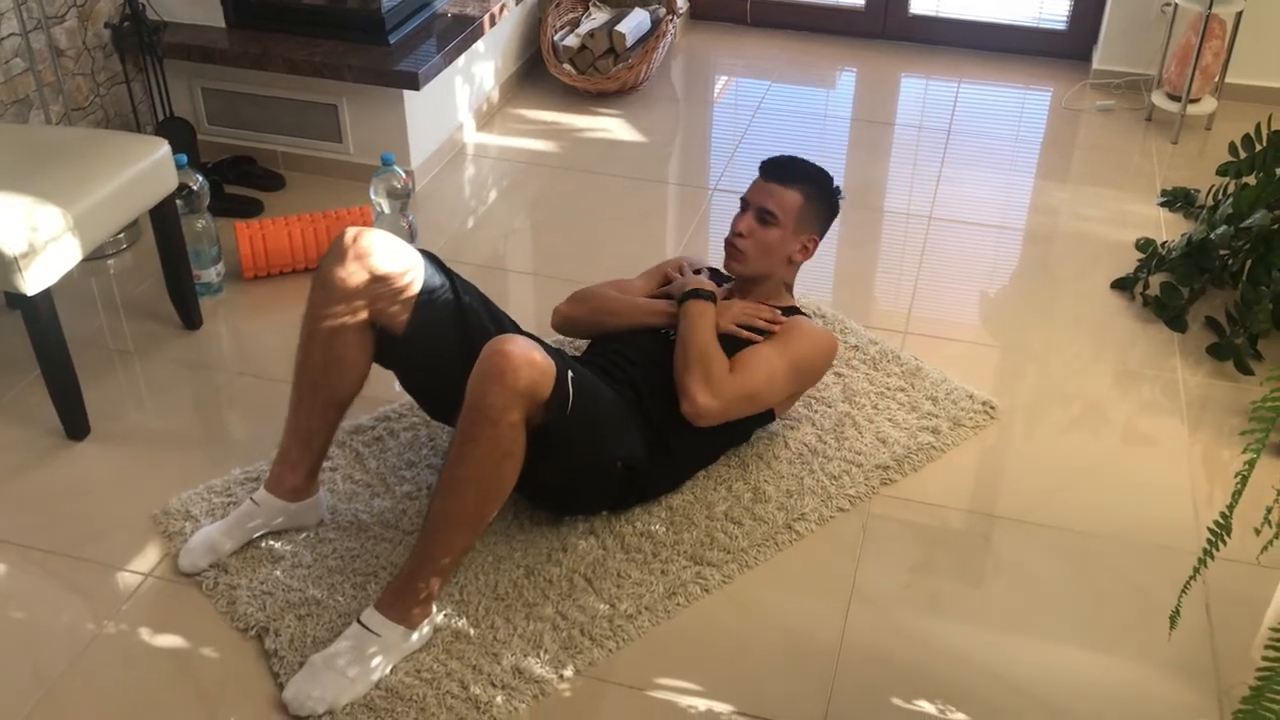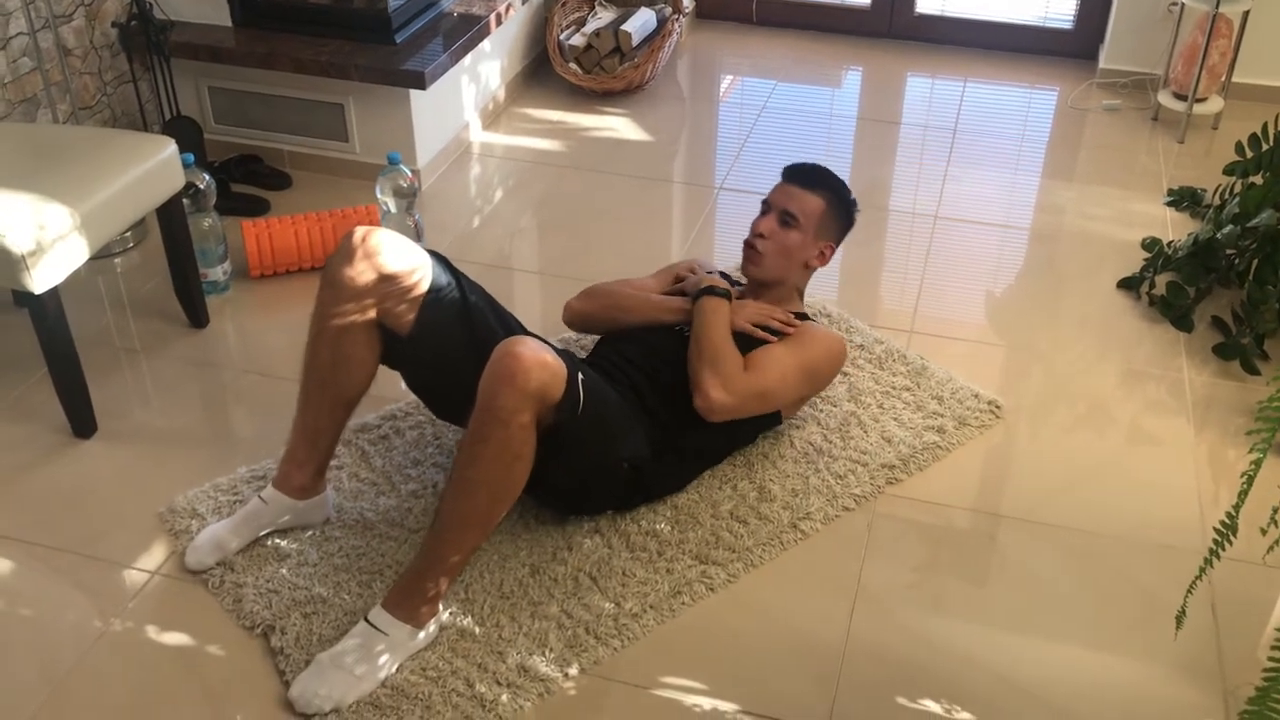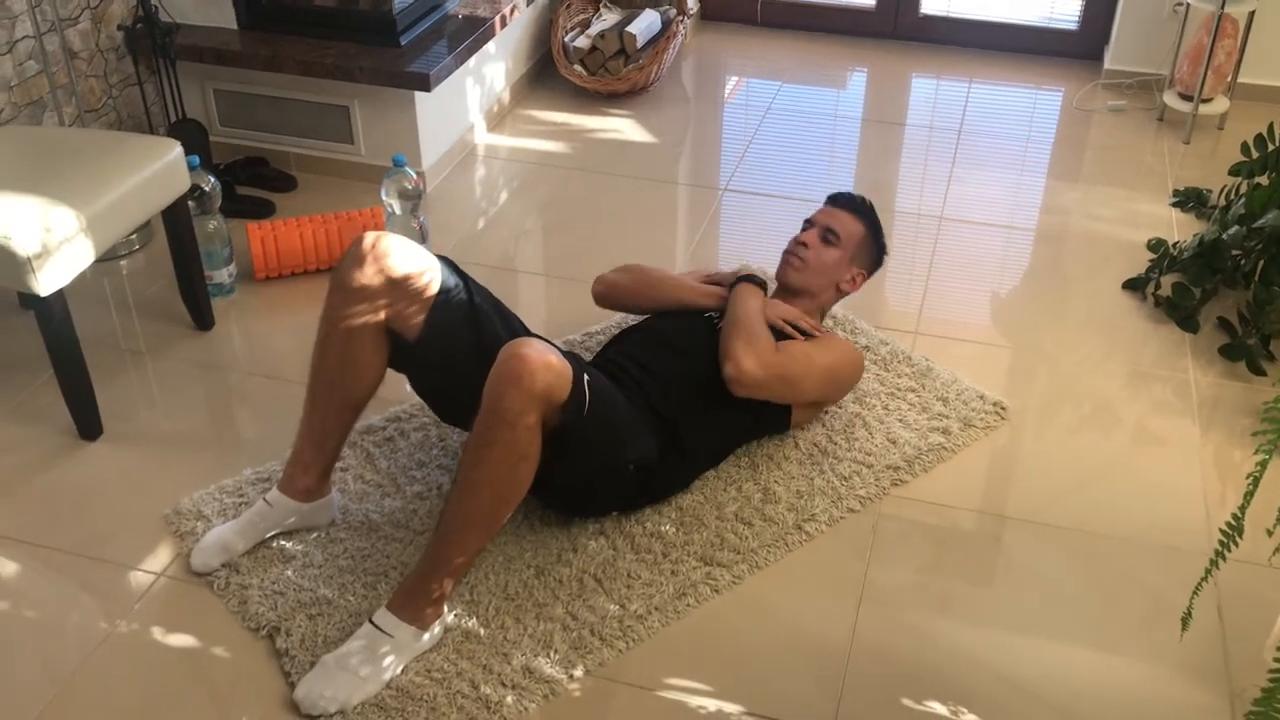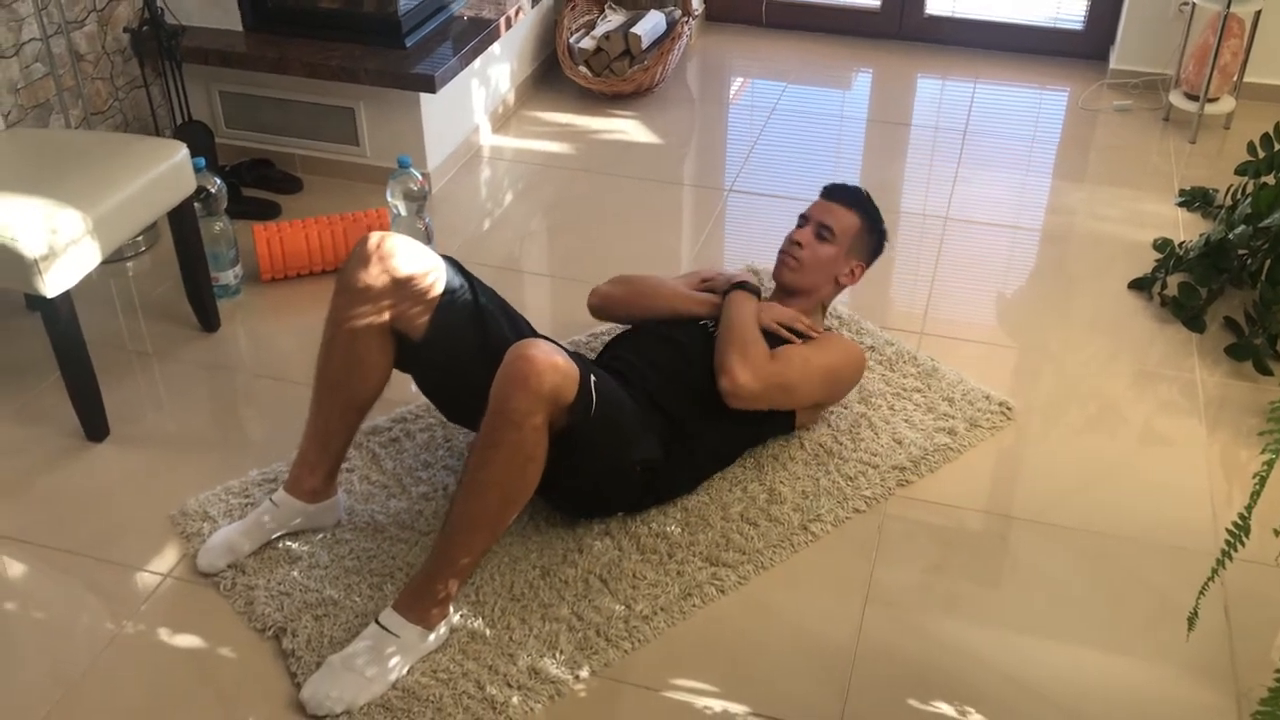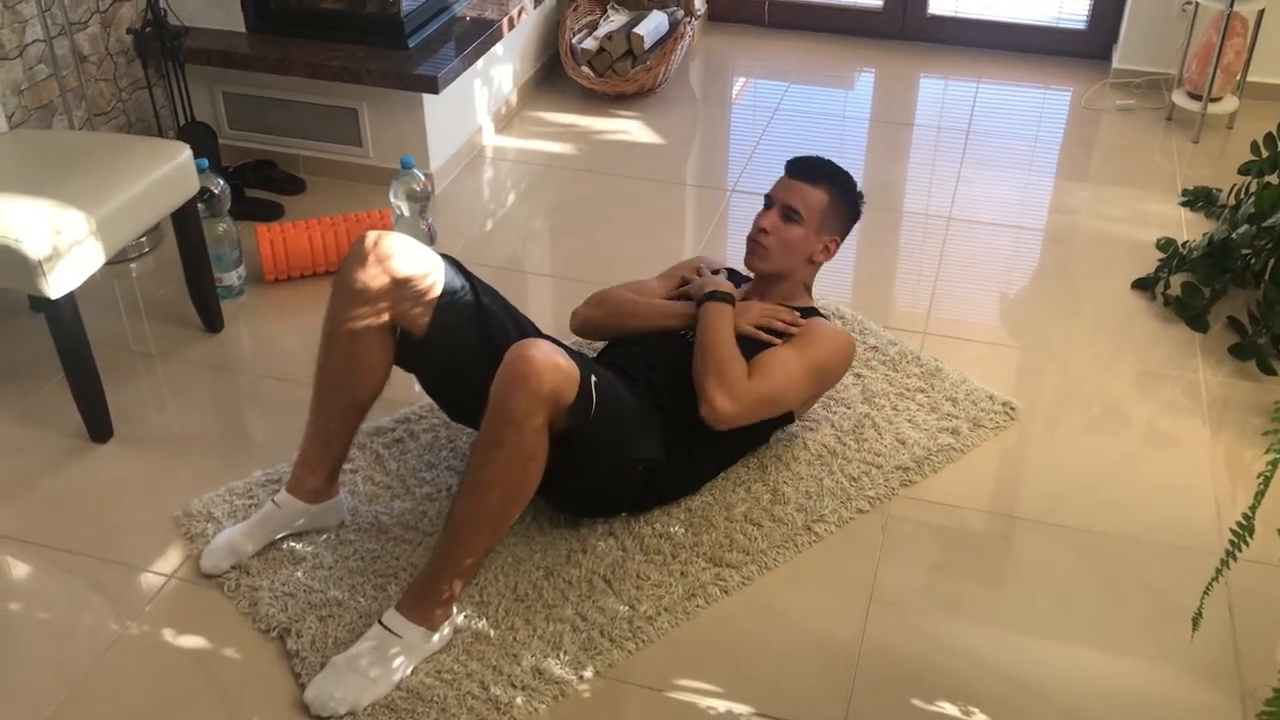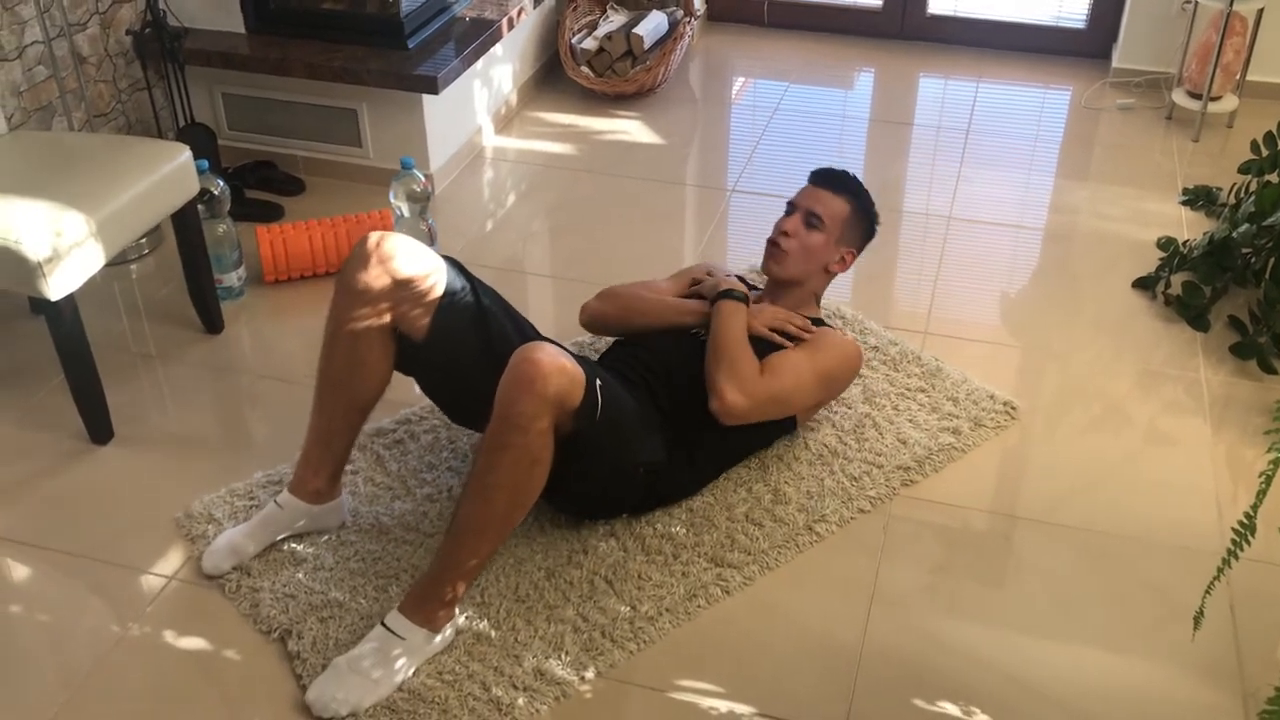
dt=0.3s
person 1, frame 1
left shoulder: (804, 340)
right shoulder: (698, 272)
left elbow: (703, 400)
right elbow: (570, 313)
left wrist: (696, 302)
right wrist: (684, 303)
left hip: (614, 451)
right hip: (547, 399)
left knee: (512, 363)
right knee: (362, 256)
left ankle: (405, 610)
right ankle: (291, 491)
person 1, frame 2
left shoulder: (814, 344)
right shoulder: (710, 277)
left elbow: (715, 396)
right elbow: (581, 309)
left wrist: (709, 301)
right wrist: (695, 304)
left hip: (620, 450)
right hip: (550, 402)
left knee: (523, 364)
right knee: (370, 257)
left ankle: (412, 608)
right ankle: (297, 489)
person 1, frame 3
left shoulder: (832, 357)
right shoulder: (726, 289)
left elbow: (744, 368)
right elbow: (608, 286)
left wrist: (746, 290)
right wrist: (730, 292)
left hip: (625, 450)
right hip: (565, 399)
left knee: (528, 365)
right knee: (379, 259)
left ankle: (416, 611)
right ankle: (303, 490)
person 1, frame 4
left shoulder: (834, 355)
right shoulder: (726, 289)
left elbow: (741, 383)
right elbow: (606, 298)
left wrist: (739, 296)
right wrist: (727, 298)
left hip: (629, 451)
right hip: (565, 402)
left knee: (536, 367)
right knee: (383, 261)
left ankle: (422, 612)
right ankle: (309, 491)
person 1, frame 5
left shoulder: (823, 341)
right shoulder: (712, 273)
left elbow: (722, 404)
right elbow: (588, 316)
left wrist: (715, 304)
right wrist: (702, 305)
left hip: (634, 453)
right hip: (563, 400)
left knee: (535, 367)
right knee: (382, 258)
left ankle: (425, 612)
right ankle: (311, 493)
person 1, frame 6
left shoulder: (830, 350)
right shoulder: (720, 280)
left elbow: (731, 400)
right elbow: (598, 311)
left wrist: (728, 303)
right wrist: (712, 307)
left hip: (635, 455)
right hip: (565, 405)
left knee: (540, 370)
right knee: (383, 262)
left ankle: (427, 613)
right ankle: (312, 494)
